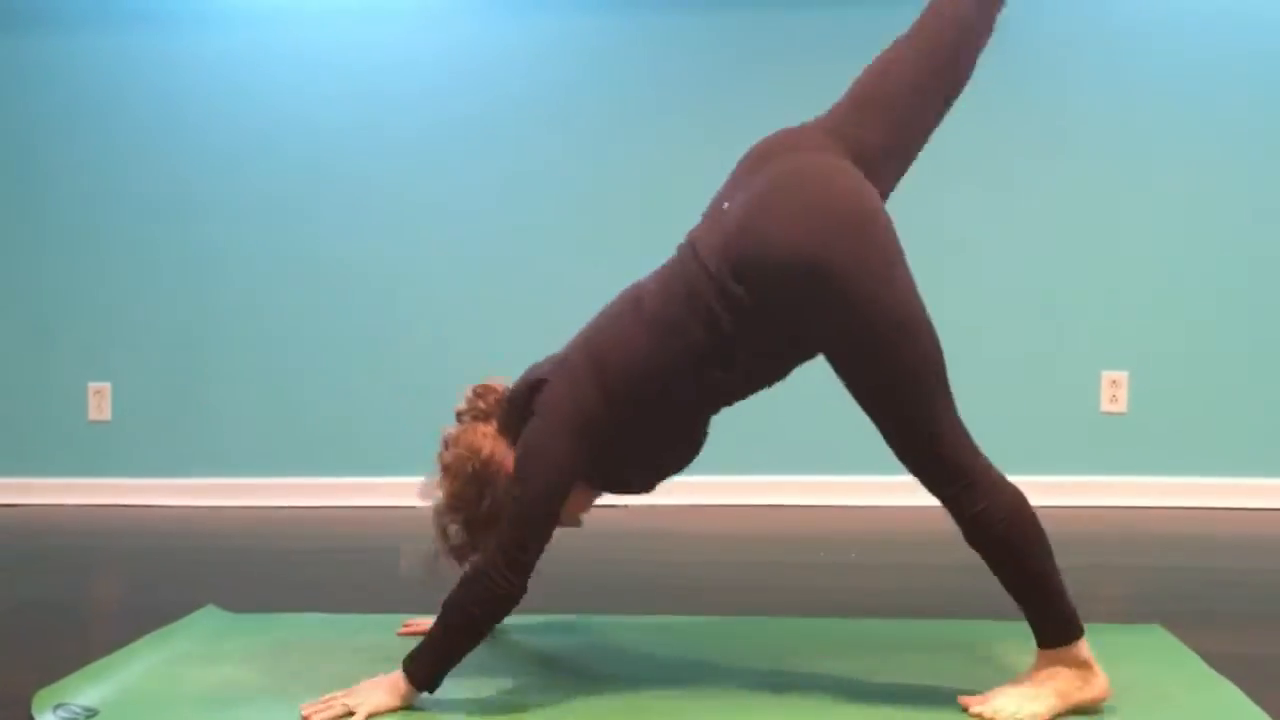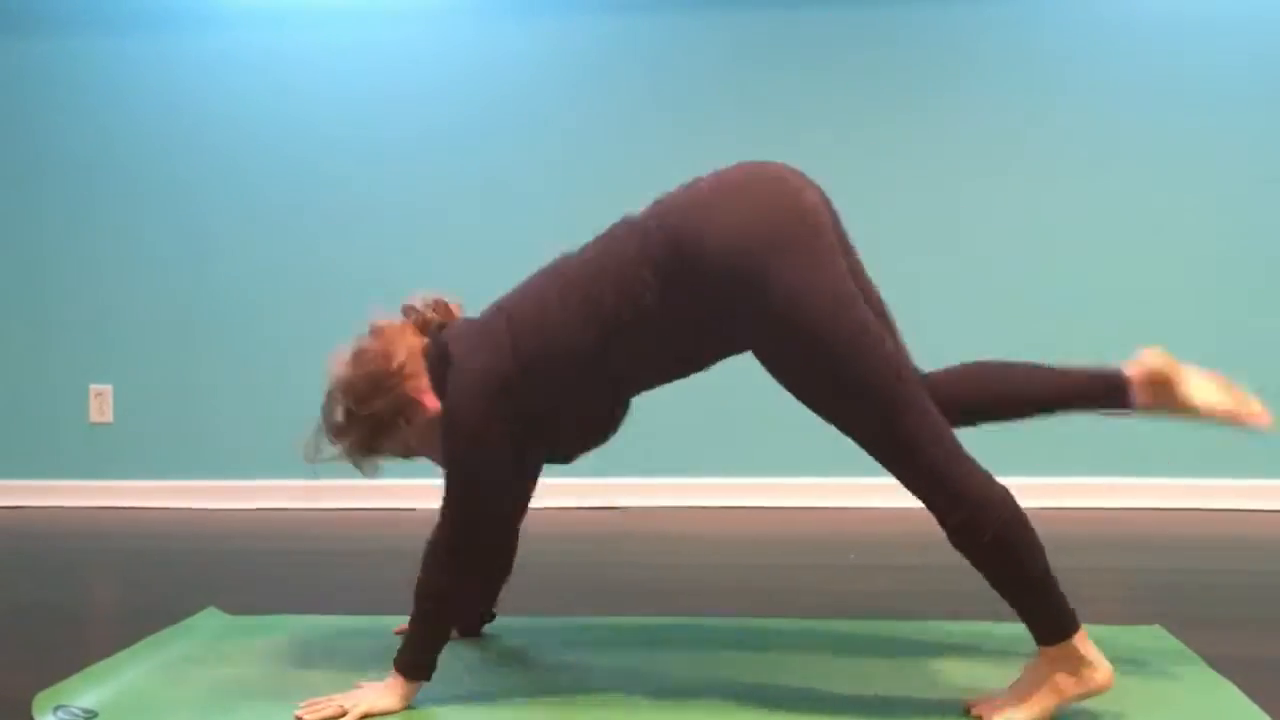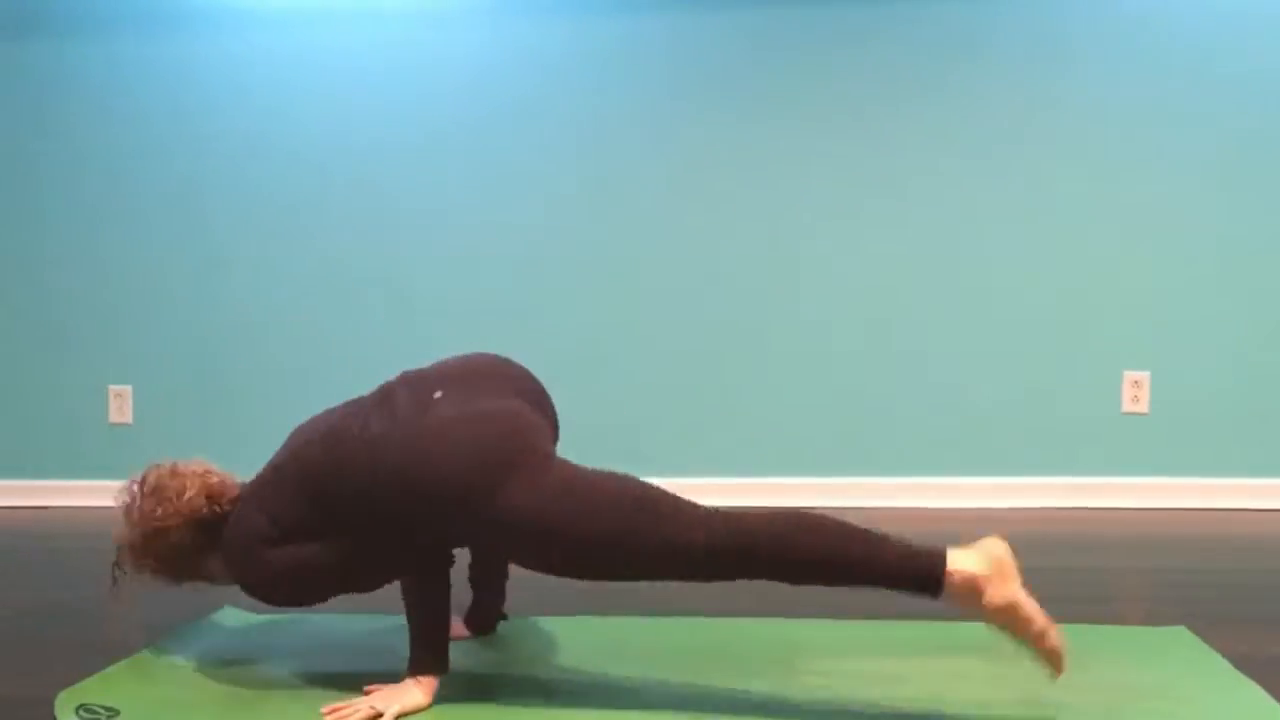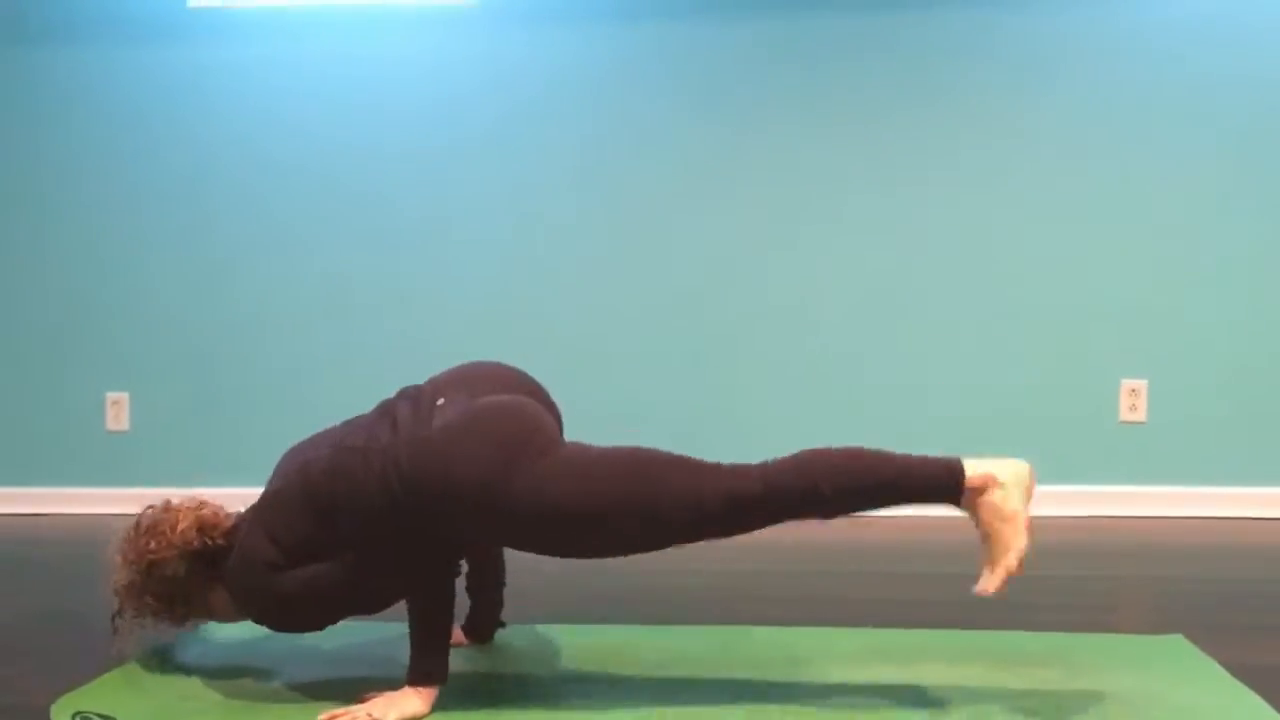
dt=0.5s
person 1, frame 1
left shoulder: (566, 420)
right shoulder: (558, 408)
left elbow: (503, 566)
right wrist: (460, 617)
left hip: (803, 248)
right hip: (801, 189)
left knee: (945, 459)
person 1, frame 2
left shoulder: (478, 380)
right shoulder: (487, 362)
left elbow: (464, 538)
right elbow: (489, 527)
right wrist: (457, 616)
left hip: (742, 251)
right hip: (764, 208)
left knee: (923, 457)
right knee: (920, 405)
right ankle: (1138, 379)
person 1, frame 3
left shoulder: (252, 555)
right shoulder: (268, 496)
left elbow: (409, 554)
right wrist: (479, 610)
left hip: (474, 466)
left knee: (725, 538)
left ankle: (960, 573)
person 1, frame 4
left shoulder: (260, 579)
right shoulder: (275, 509)
left elbow: (411, 563)
right wrist: (478, 621)
left hip: (483, 467)
right hip: (487, 390)
left knee: (748, 492)
left ankle: (973, 483)
